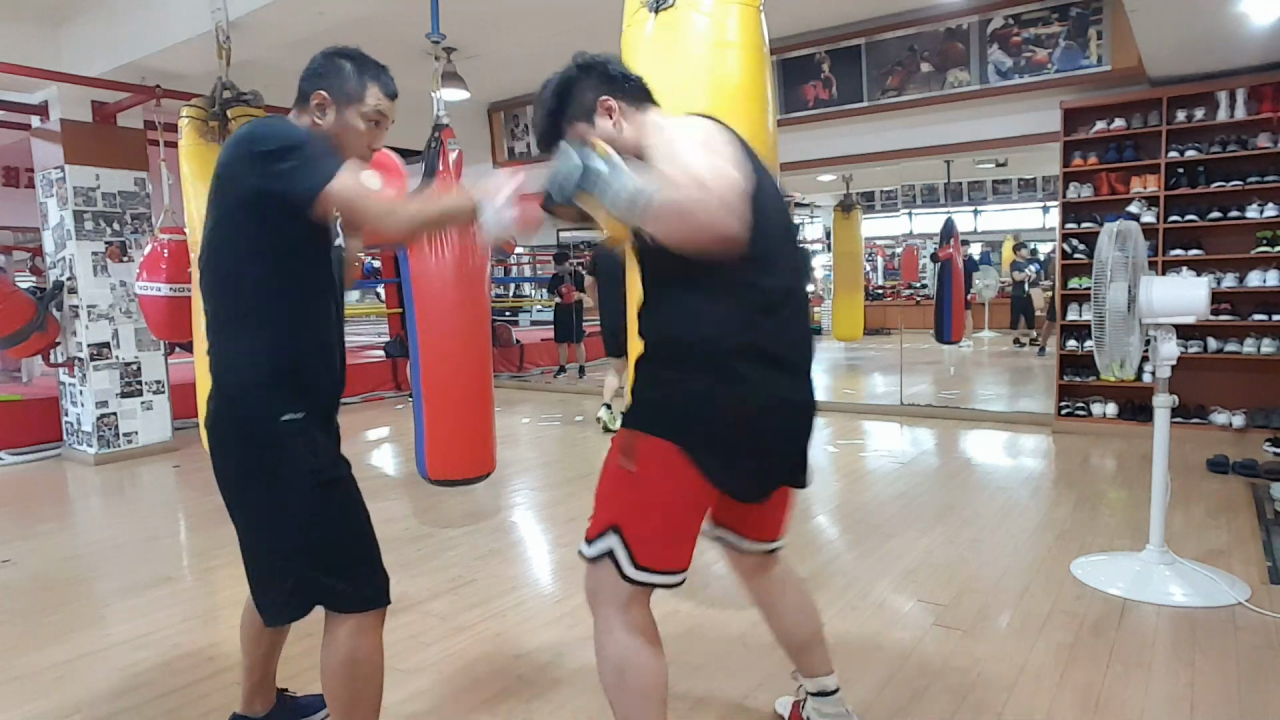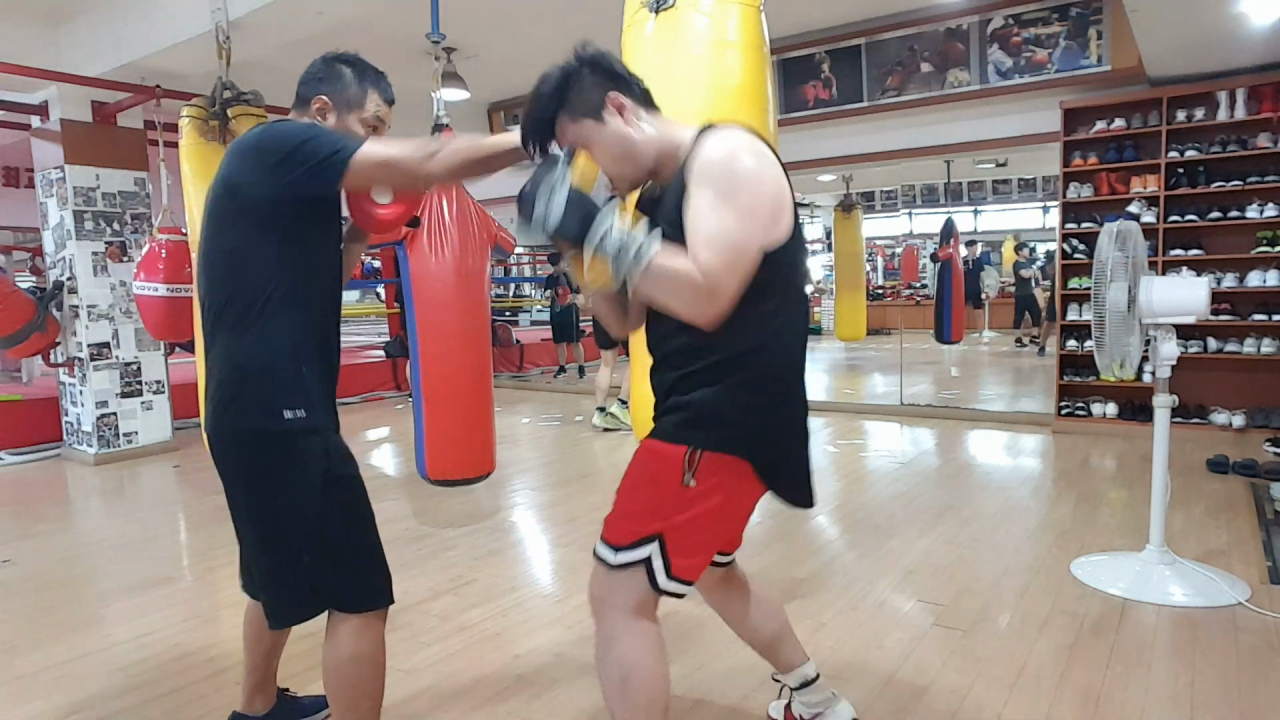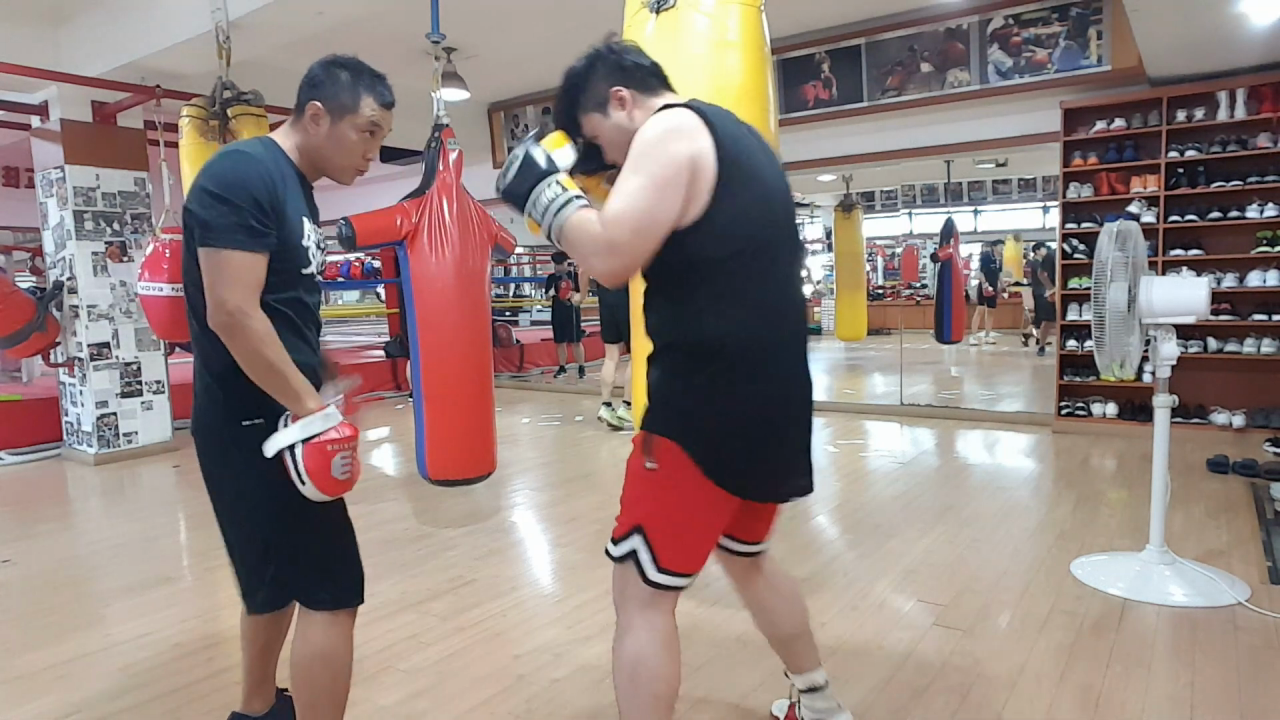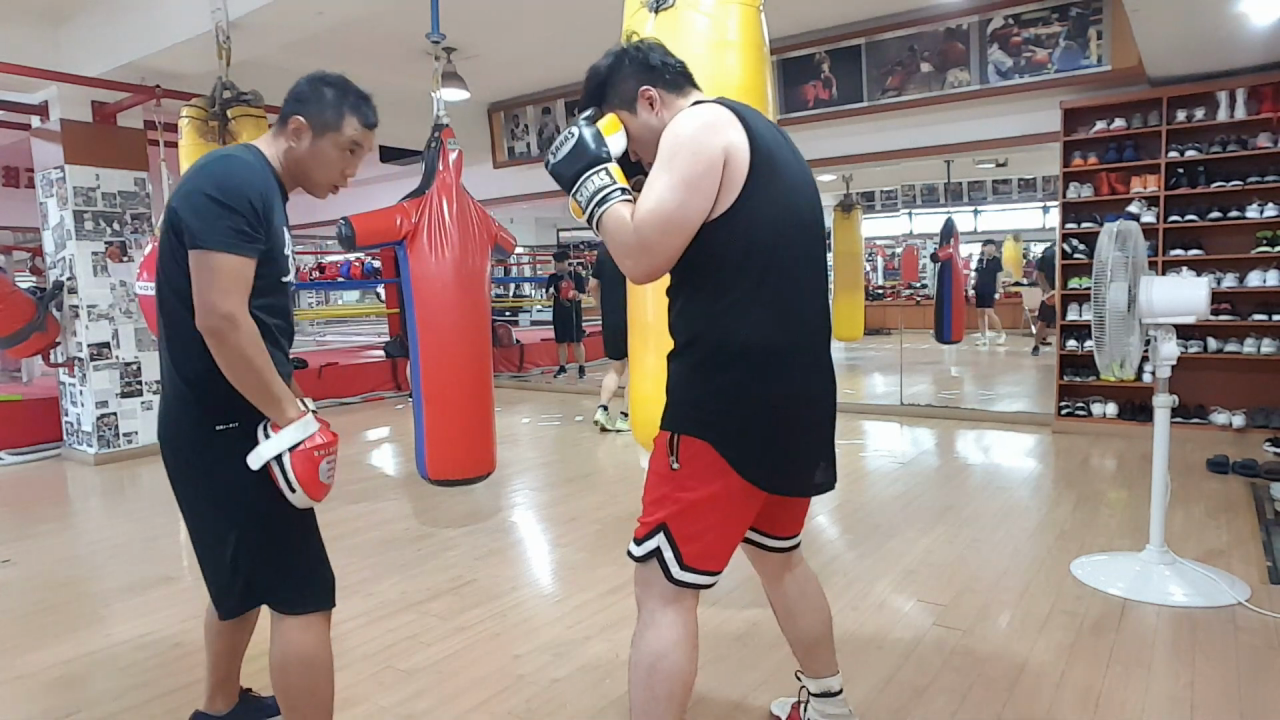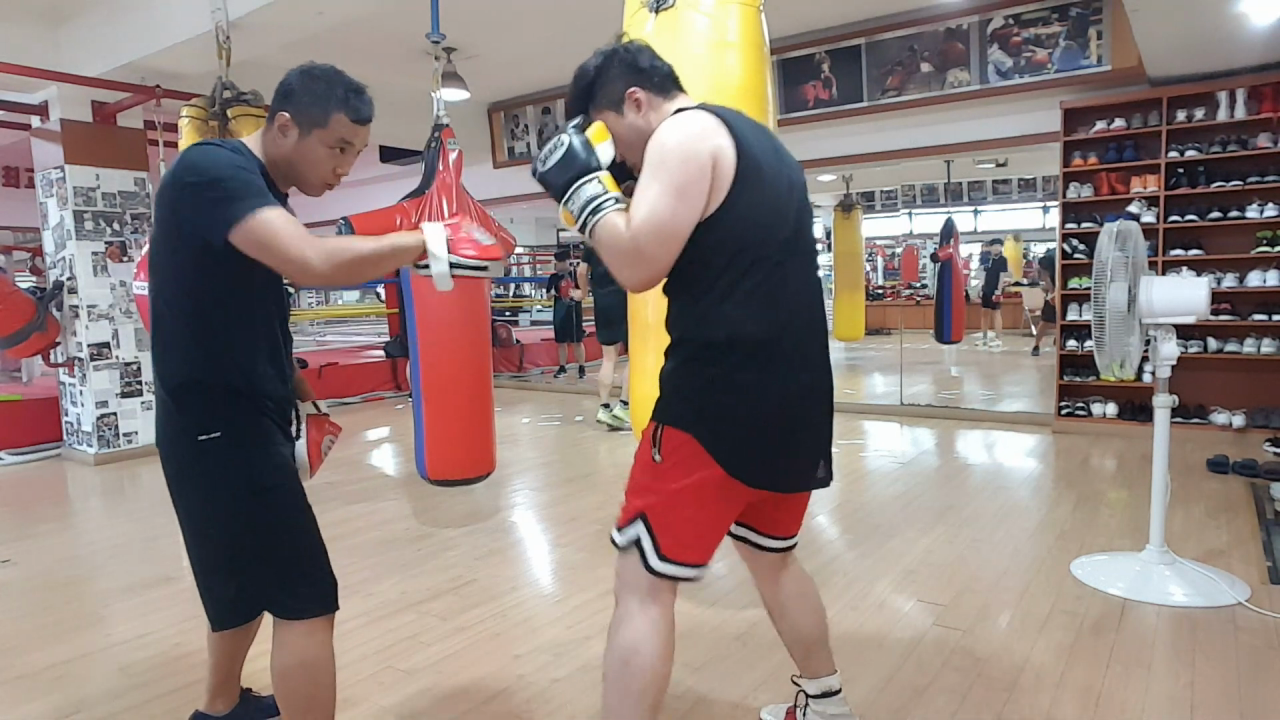
dt=0.7s
person 1, frame 1
left shoulder: (677, 136)
left elbow: (709, 219)
left wrist: (601, 177)
left hip: (696, 412)
right hip: (771, 404)
left knee: (614, 592)
right knee: (757, 558)
person 1, frame 2
left shoulder: (728, 157)
right shoulder: (658, 197)
left elbow: (703, 298)
right elbow: (625, 316)
left wrist: (593, 226)
right wrist: (572, 229)
left hip: (725, 423)
right hip: (714, 415)
left knee: (618, 597)
right knee: (712, 569)
person 1, frame 3
left shoulder: (672, 130)
right shoulder: (739, 140)
left elbow: (610, 260)
left wrist: (543, 189)
right wrist: (604, 182)
left hip: (703, 404)
right hip: (773, 396)
left knee: (641, 593)
right knee: (744, 557)
person 1, frame 4
left shoulder: (700, 127)
right shoulder: (763, 135)
left elbow: (643, 257)
left wrist: (591, 176)
left hip: (726, 398)
right hip: (796, 393)
left knee: (663, 589)
right knee: (777, 554)
person 1, frame 5
left shoulder: (684, 133)
right shoulder: (753, 137)
left elbow: (638, 265)
left wrist: (583, 185)
left hip: (720, 394)
right hip: (793, 391)
left knee: (643, 582)
right knee: (772, 555)
person 2, frame 1
left shoulder: (282, 172)
right shoulder: (272, 145)
left elbow: (299, 280)
right elbow: (388, 216)
left wrist: (352, 233)
right wrist: (481, 205)
left hip: (262, 414)
right hip: (279, 417)
left knee: (284, 576)
right knee: (357, 596)
person 2, frame 2
left shoulder: (279, 178)
right shoulder: (283, 146)
right elbow: (429, 162)
left wrist: (356, 242)
right wrist: (520, 141)
left hip: (258, 413)
right hip: (279, 415)
left knee: (283, 574)
right knee: (359, 595)
person 2, frame 3
left shoulder: (296, 192)
right shoulder: (244, 174)
right elbow: (232, 314)
left wrist: (311, 403)
right wrist: (313, 406)
left hip: (275, 417)
right hip: (255, 419)
left knee: (278, 575)
right knee: (331, 589)
person 2, frame 4
left shoulder: (256, 189)
right shoulder: (231, 180)
right elbow: (220, 318)
left wrist: (283, 408)
right wrist: (290, 417)
left hip: (226, 421)
right hip: (224, 423)
left knee: (246, 573)
right knee: (303, 595)
person 2, frame 5
left shoulder: (260, 193)
right shoulder: (212, 170)
right elbow: (309, 263)
left wrist: (296, 393)
right wrist: (420, 241)
left hip: (241, 419)
right hip: (219, 426)
left knee: (247, 577)
right knee: (305, 600)
